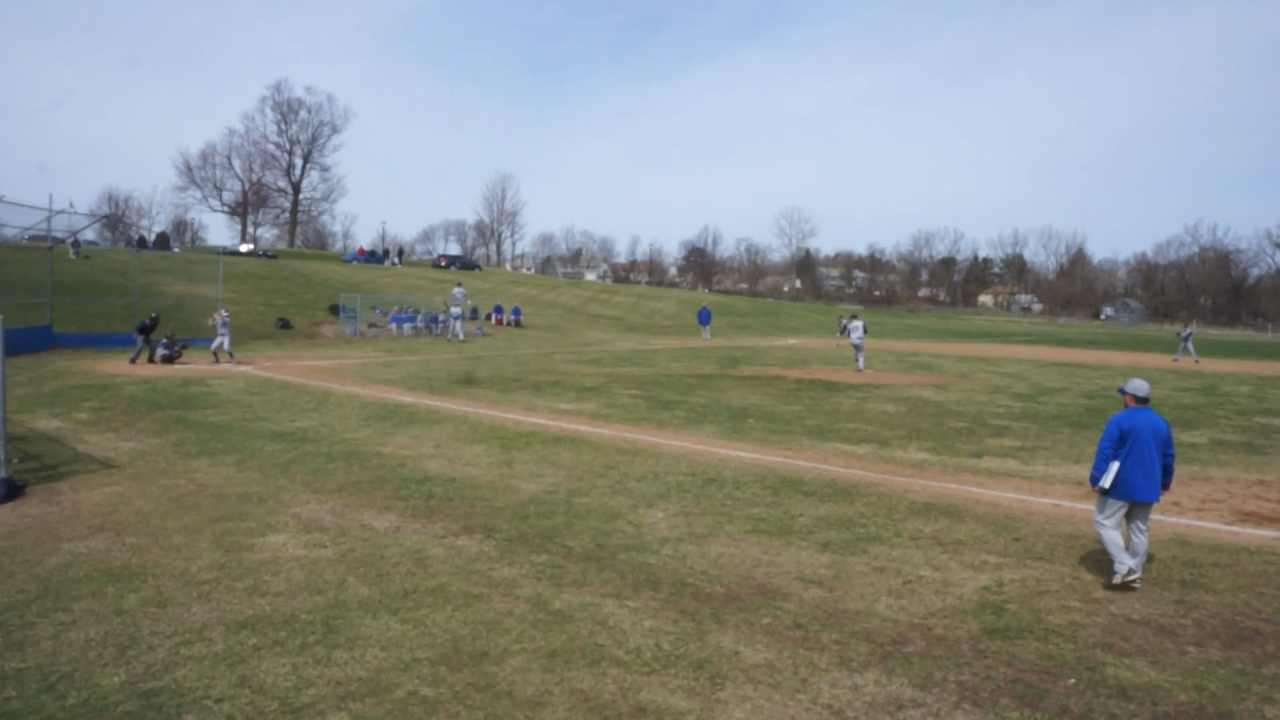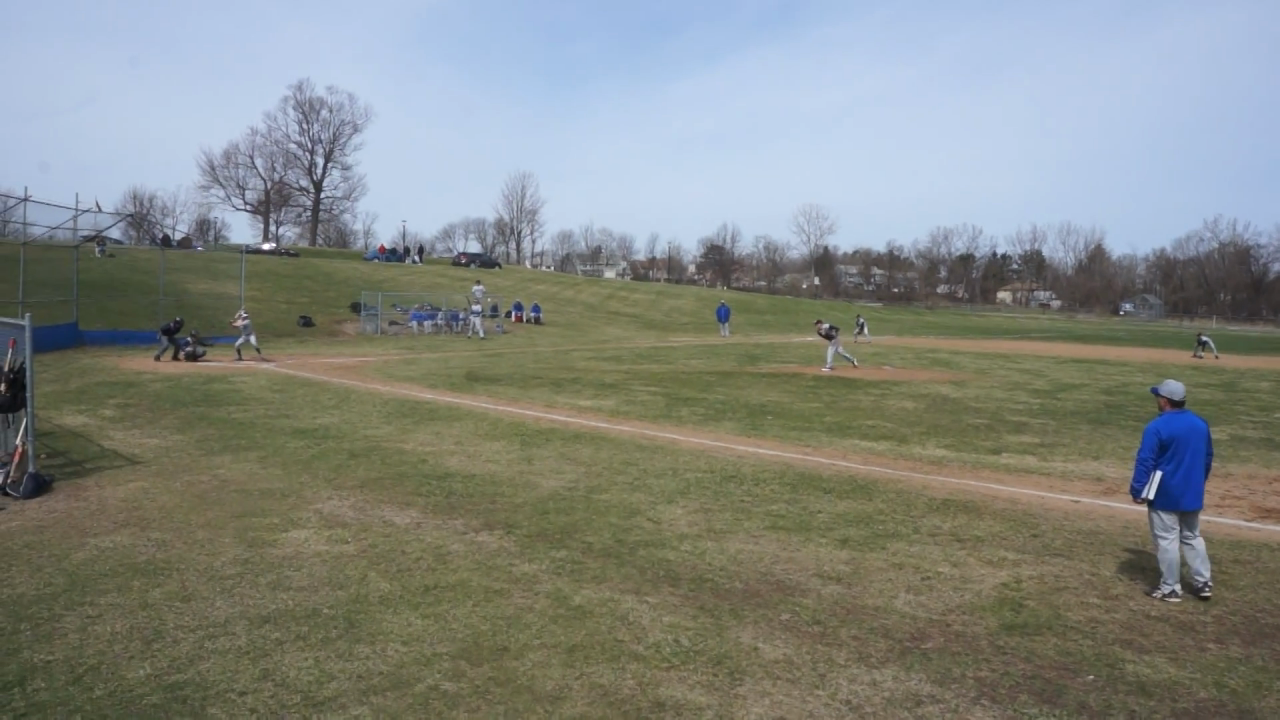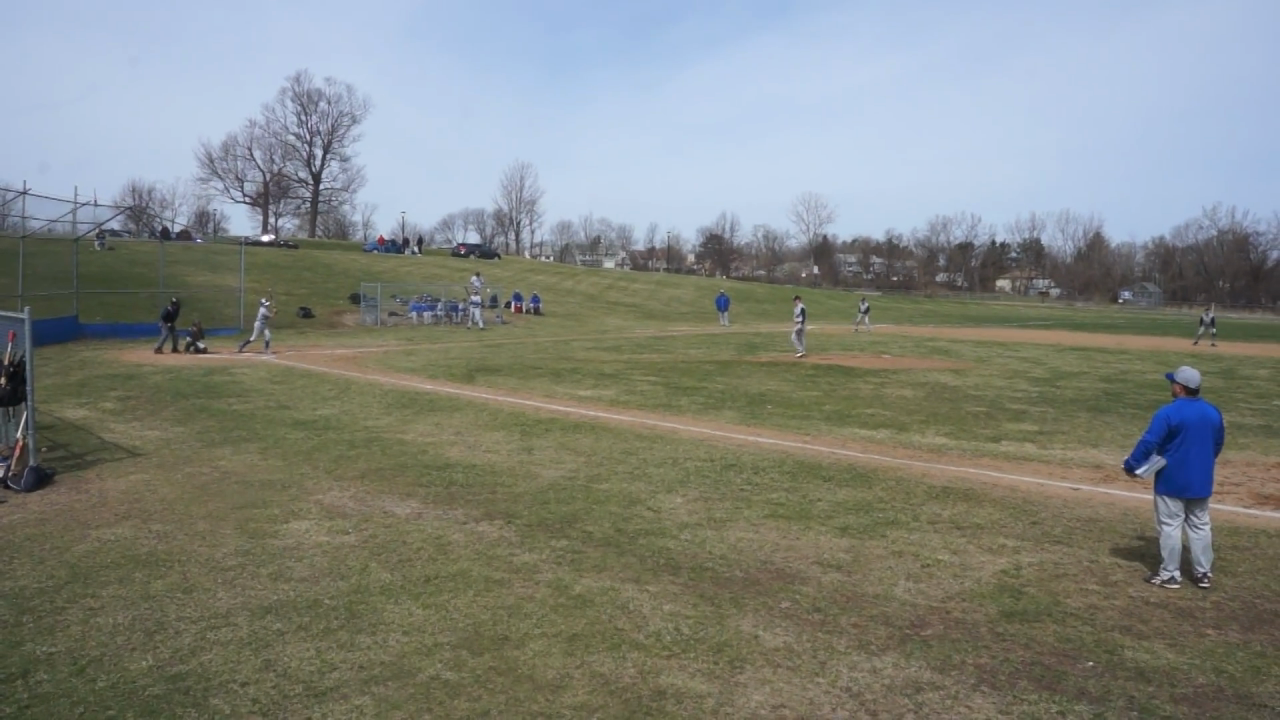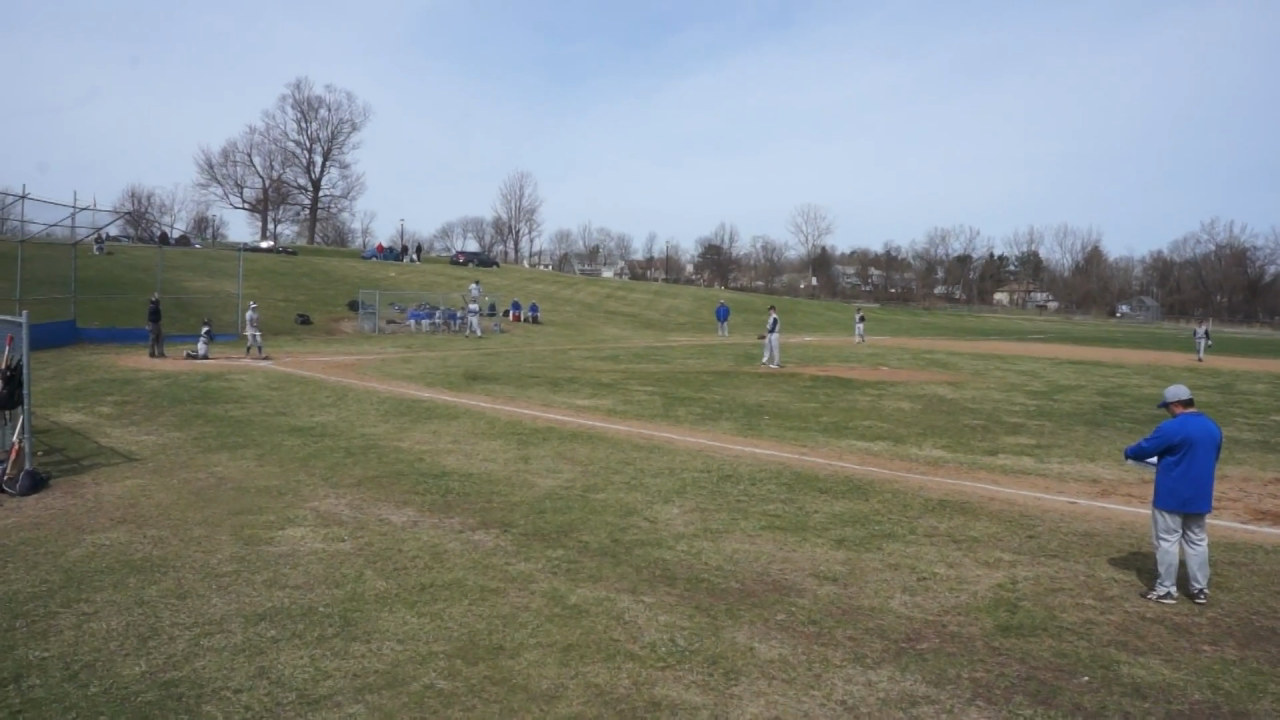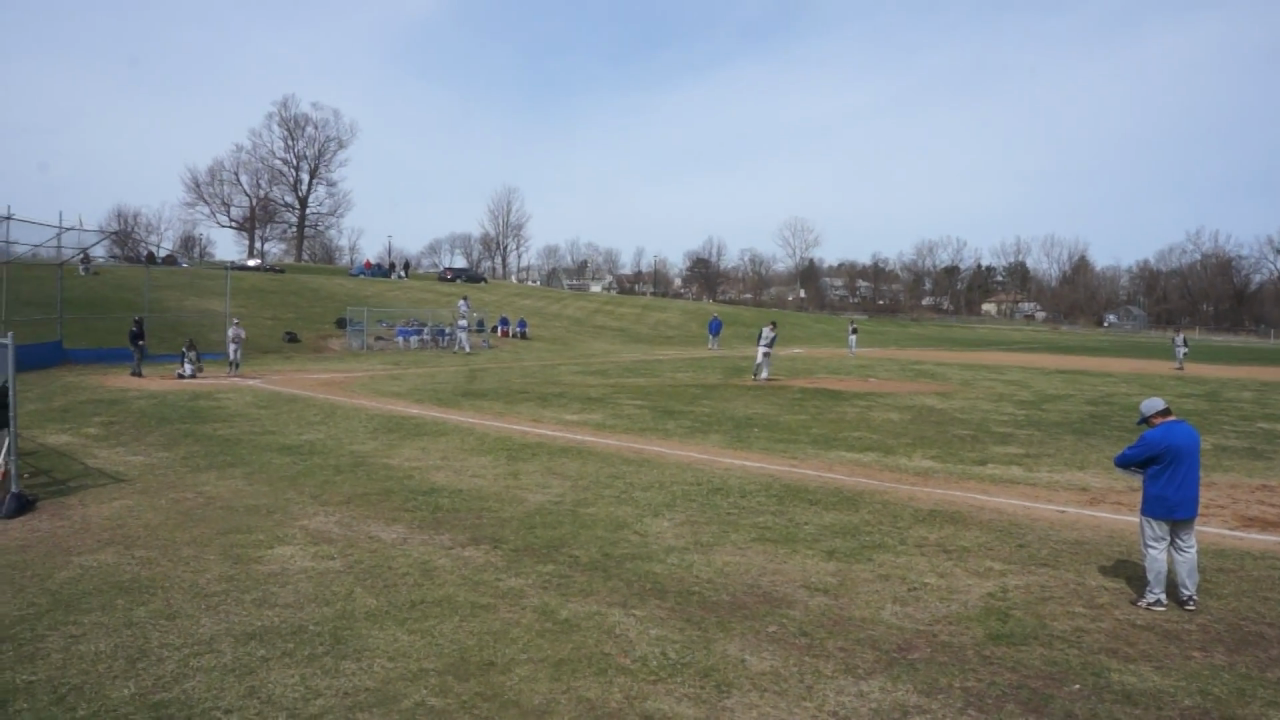
dt=1s
person 1, frame 1
left shoulder: (1119, 420)
right shoulder: (1161, 423)
left elbow: (1105, 451)
right elbow: (1169, 456)
left wrist: (1096, 480)
right wrist: (1165, 482)
left hip: (1120, 485)
right hip: (1148, 487)
left knee: (1105, 523)
right knee: (1139, 531)
left ankle: (1123, 568)
right ankle: (1133, 571)
person 1, frame 2
left shoulder: (1157, 427)
right shoulder: (1201, 424)
left elbow: (1145, 462)
right elbow: (1208, 457)
left wrist: (1138, 490)
left hip: (1165, 494)
right hip: (1193, 493)
left knee: (1167, 540)
right knee: (1192, 537)
left ankle: (1170, 588)
right ankle: (1203, 583)
person 1, frame 3
left shoulder: (1168, 413)
right shoulder: (1213, 413)
left elbow: (1149, 443)
right elbow: (1218, 444)
left wrist: (1131, 464)
left hip: (1171, 481)
right hip: (1201, 482)
left knee: (1170, 527)
right knee: (1200, 526)
left ankle: (1170, 574)
right ankle: (1203, 573)
person 1, frame 4
left shoulder: (1171, 428)
right shoulder: (1213, 428)
left elbow: (1144, 449)
left wrist: (1128, 452)
left hip: (1171, 497)
right hip: (1200, 496)
left knee: (1167, 542)
right knee: (1197, 541)
left ankle: (1166, 590)
right ankle: (1200, 589)
person 1, frame 5
left shoulder: (1154, 437)
right shoulder: (1192, 433)
left elbow: (1123, 460)
left wrist: (1118, 460)
left hip: (1159, 505)
right hip: (1187, 504)
left knee: (1155, 550)
right knee: (1186, 549)
left ankle: (1156, 597)
right ankle: (1189, 596)
